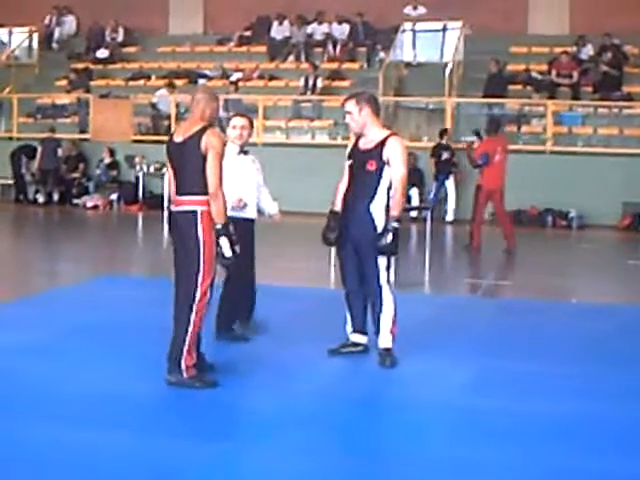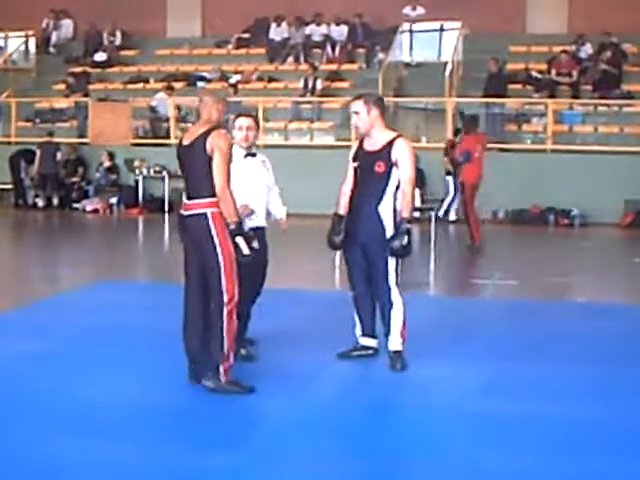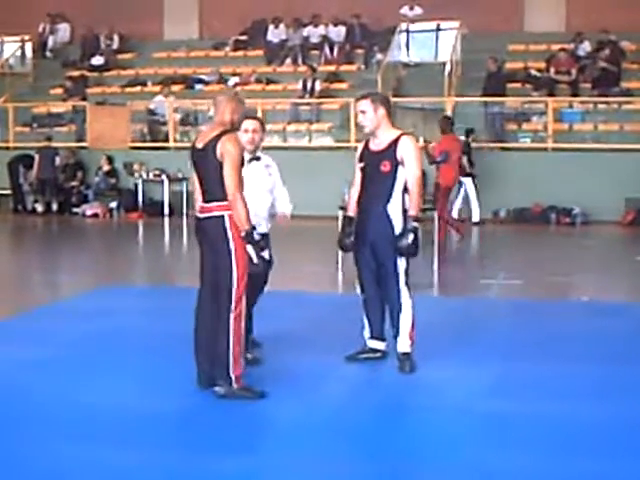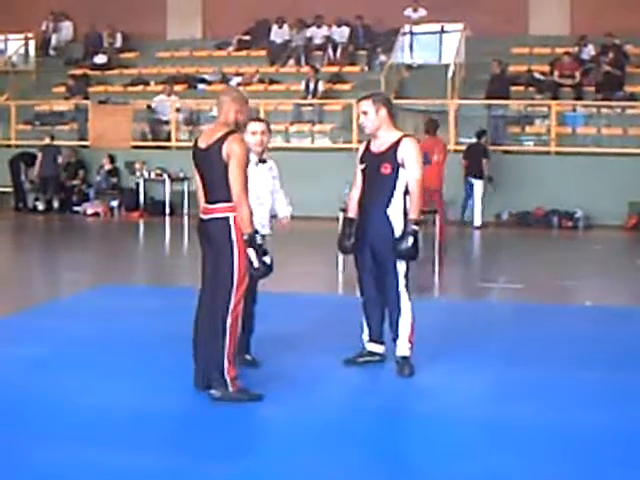
dt=0.4s
person 1, frame 1
left shoulder: (174, 135)
right shoulder: (211, 136)
left elbow: (173, 185)
right elbow: (214, 190)
right wrist: (223, 229)
left hip: (177, 213)
right hip: (198, 214)
left knee: (185, 288)
right knee: (199, 292)
left ankle: (191, 358)
right ankle: (180, 368)
person 1, frame 2
left shoulder: (184, 139)
right shoulder: (218, 137)
right elbow: (222, 190)
right wrist: (237, 229)
left hip: (188, 217)
right hip: (210, 217)
left knee: (196, 293)
right knee: (224, 296)
left ankle: (198, 367)
right ankle: (217, 372)
person 1, frame 3
left shoulder: (199, 140)
right shoulder: (229, 141)
right elbow: (234, 195)
right wrist: (249, 236)
left hip: (204, 221)
right hip: (225, 221)
left knee: (209, 296)
right knee: (231, 299)
left ankle: (207, 372)
right ankle: (228, 379)
person 1, frame 4
left shoulder: (200, 140)
right shoulder: (234, 142)
left elbow: (201, 191)
right elbow: (238, 198)
right wrist: (252, 239)
left hip: (207, 221)
right hip: (229, 222)
left knee: (210, 296)
right knee: (229, 302)
left ankle: (204, 373)
right ankle: (223, 382)
person 2, frame 1
left shoulder: (392, 144)
right shoulder: (355, 144)
left elbow: (399, 188)
left wrist: (392, 226)
right wrist: (334, 217)
left hip: (373, 226)
right hip: (349, 225)
left knee: (378, 286)
right knee: (352, 284)
left ankle: (385, 345)
right ankle: (357, 338)
person 2, frame 2
left shoulder: (399, 146)
right shoulder: (357, 147)
left elbow: (407, 190)
left wrist: (404, 227)
right wrist: (338, 220)
left hip: (382, 229)
right hip: (355, 227)
left knee: (387, 288)
right knee: (360, 287)
left ankle: (395, 347)
right ankle: (366, 341)
person 2, frame 3
left shoulder: (405, 144)
right shoulder: (363, 147)
left elbow: (414, 187)
left wrist: (411, 226)
right wrist: (348, 223)
left hip: (391, 228)
right hip: (365, 228)
left knee: (397, 289)
right knee: (369, 289)
left ankle: (404, 350)
right ankle: (375, 343)
person 2, frame 4
left shoulder: (406, 145)
right shoulder: (364, 149)
left elbow: (415, 189)
left wrist: (411, 228)
right wrist: (348, 224)
left hip: (391, 230)
right hip: (365, 230)
left knee: (396, 292)
right knee: (369, 290)
left ankle: (403, 353)
right ankle: (373, 347)
person 3, frame 1
left shoulder: (253, 162)
left elbow: (260, 190)
left wrist: (272, 208)
right wrist: (229, 200)
left hip: (246, 223)
right hip: (227, 221)
left knee: (238, 271)
right knee: (241, 268)
left ankle: (226, 325)
right ankle: (242, 318)
person 3, frame 2
left shoulder: (263, 162)
left elbow: (272, 191)
left wrist: (279, 213)
right wrist: (237, 208)
left hip: (258, 230)
left knee: (254, 284)
right knee: (239, 286)
left ankle: (237, 333)
right ankle: (234, 341)
person 3, frame 3
left shoulder: (269, 164)
left elbow: (279, 191)
left wrist: (283, 211)
left hip: (261, 234)
left knee: (257, 283)
left ankle: (242, 334)
right ankle: (241, 345)
person 3, frame 4
left shoulder: (270, 166)
left elbow: (276, 194)
left wrist: (284, 213)
left hip: (257, 236)
left knee: (246, 290)
right knee: (245, 292)
left ankle: (236, 341)
right ankle: (241, 349)
person 4, frame 1
left shoulder: (485, 144)
right shoulder: (503, 142)
left elbow: (476, 163)
left wrist: (469, 152)
left hip: (486, 183)
right hip: (499, 184)
left knee: (478, 212)
right knee: (501, 212)
left ankle: (475, 243)
right ankle: (511, 244)
person 4, frame 2
left shoulder: (465, 142)
right shoulder: (481, 138)
left elbow: (457, 161)
left hip: (467, 178)
right hip: (476, 177)
left knee: (469, 208)
right knee: (469, 206)
left ankle: (476, 241)
right ankle: (476, 237)
person 4, frame 3
left shoulder: (443, 142)
right shoulder: (457, 141)
left elbow: (432, 160)
left wrist: (427, 149)
left hip: (443, 179)
right hip: (451, 179)
left knee: (439, 209)
right knee: (441, 208)
left ankle: (458, 228)
right ankle: (441, 239)
person 4, frame 4
left shoulder: (424, 144)
right shoulder: (442, 144)
left hip: (426, 181)
right hip: (437, 182)
left knee: (421, 208)
right knee: (440, 211)
right ankle: (441, 239)
